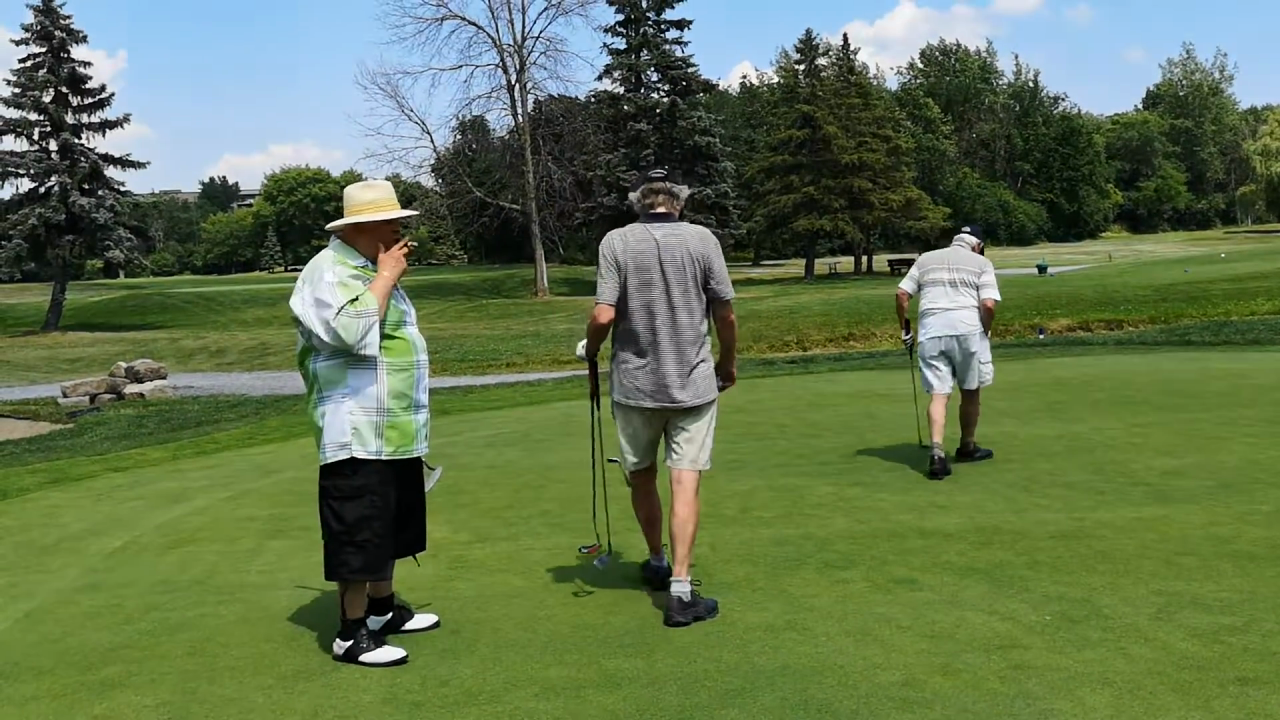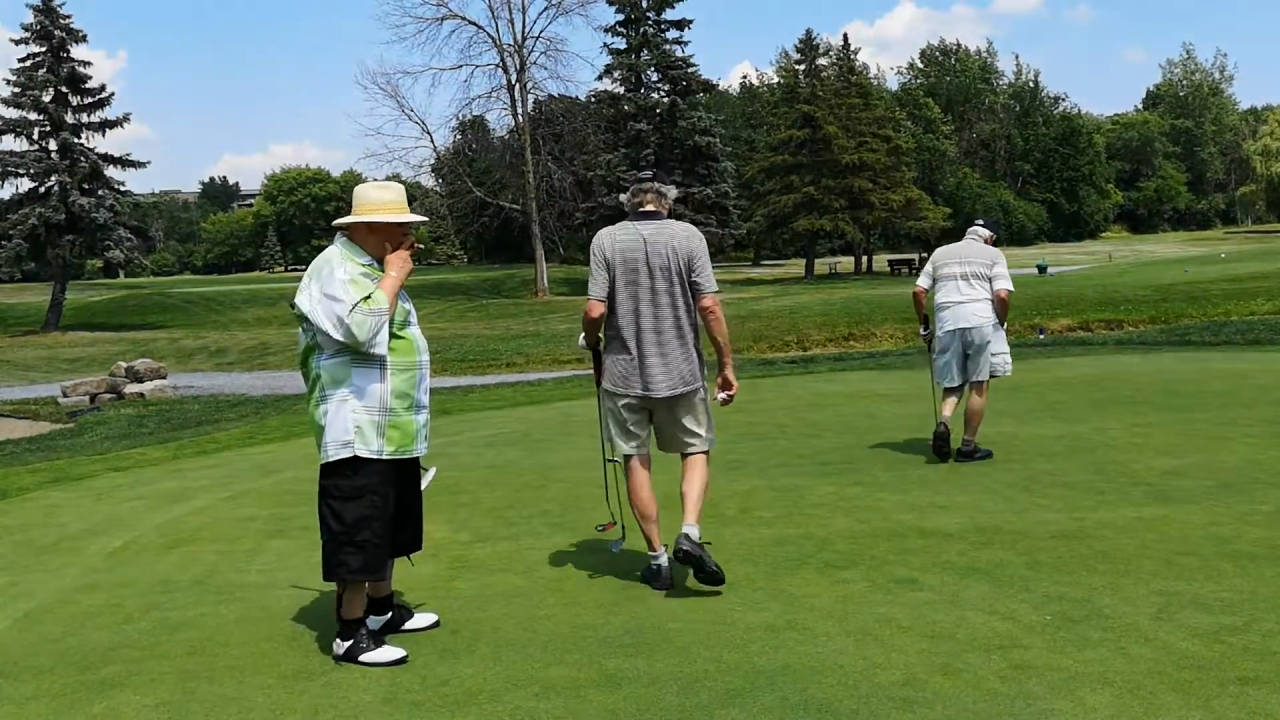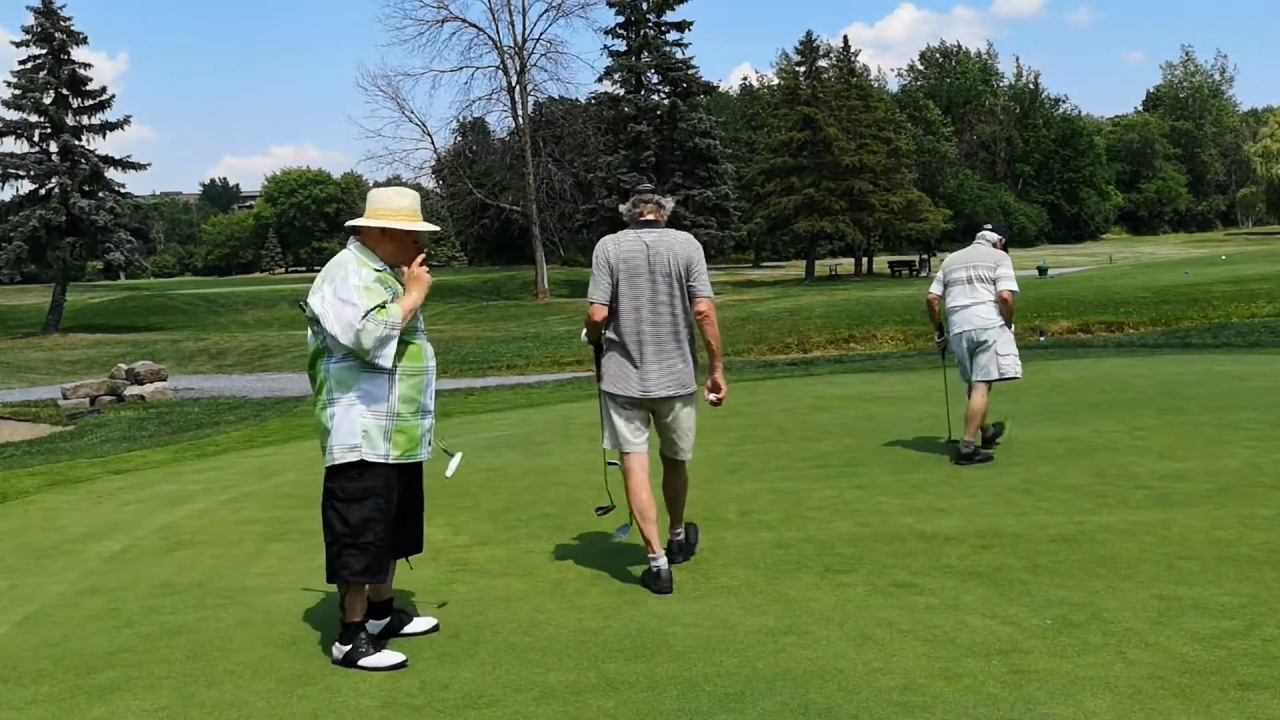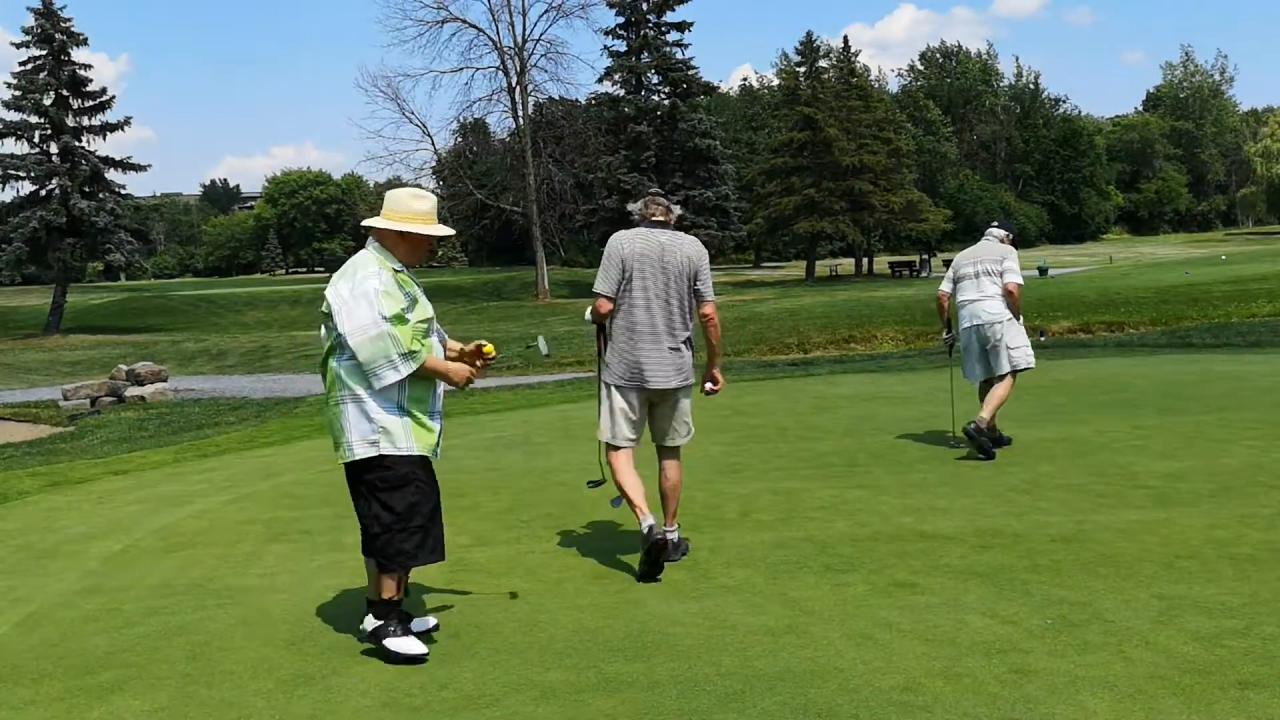
dt=0.3s
person 1, frame 1
left shoulder: (371, 269)
right shoulder: (329, 271)
right elbow: (353, 331)
right wrist: (386, 278)
left hip: (395, 429)
right hip: (356, 431)
left knee: (390, 524)
right knee: (358, 529)
left ankle: (383, 609)
right ankle: (352, 633)
person 1, frame 2
left shoulder: (372, 267)
right shoulder: (335, 268)
right elbow: (365, 329)
right wrist: (394, 277)
left hip: (394, 428)
right hip: (357, 430)
left knee: (389, 523)
right knee: (358, 529)
left ankle: (382, 608)
right ankle: (351, 633)
person 1, frame 3
left shoulder: (381, 272)
right shoulder: (348, 273)
right elbow: (374, 339)
right wrist: (415, 295)
left hip: (396, 429)
right hip: (364, 431)
left knee: (392, 525)
right knee: (362, 530)
left ankle: (382, 613)
right ankle: (351, 638)
person 1, frame 4
left shoulder: (395, 274)
right shoulder: (366, 276)
left elbow: (414, 339)
right elbow: (386, 351)
left wrist: (459, 351)
right wrist: (445, 370)
left hip: (399, 422)
right hip: (377, 424)
left knee: (391, 519)
right knee: (404, 515)
left ankle: (383, 607)
right ankle: (385, 614)
person 2, frame 1
left shoulder: (616, 241)
right shoulder: (702, 239)
left elbow: (603, 316)
right elbow: (724, 314)
left wrist: (590, 349)
right wrist: (728, 361)
left hip: (634, 384)
right hip: (692, 383)
left knee: (642, 474)
right knee: (685, 481)
left ankle: (657, 562)
right ankle: (680, 589)
person 2, frame 2
left shoulder: (606, 239)
right shoulder: (688, 235)
left elbow: (595, 311)
right elbow: (709, 307)
left wrist: (590, 340)
right wrist: (726, 365)
left hip: (624, 374)
right hip: (681, 373)
left knee: (637, 464)
right knee: (695, 452)
left ankle: (657, 560)
right ankle: (690, 534)
person 2, frame 3
left shoulder: (608, 246)
right shoulder: (686, 244)
left elbow: (598, 315)
right elbow: (704, 311)
left wrist: (591, 336)
right wrist: (717, 368)
left hip: (623, 376)
right hip: (675, 375)
left knee: (636, 467)
right knee: (675, 460)
left ankle: (658, 562)
right ankle: (677, 539)
person 2, frame 4
left shoulder: (621, 241)
right shoulder: (693, 247)
left elbow: (604, 307)
right elbow: (708, 313)
left wrist: (592, 316)
right wrist: (714, 364)
left hip: (625, 368)
right hip: (676, 368)
left knee: (619, 452)
right knee: (670, 453)
left ankle: (648, 526)
right ankle: (670, 535)
person 3, frame 1
left shoulder: (926, 259)
right shoulder: (981, 263)
left elbow: (901, 294)
right elbow: (989, 305)
left wrist: (905, 328)
right wrist: (985, 332)
left hip: (931, 333)
right hip: (967, 330)
left knee: (939, 394)
right knee: (970, 391)
left ankle: (938, 453)
right ankle: (966, 447)
person 3, frame 2
left shoulder: (940, 254)
right shoulder: (993, 254)
left elbow: (918, 291)
right elbow: (1002, 296)
left wrist: (924, 324)
right wrist: (1000, 323)
left hip: (947, 325)
right hip: (981, 323)
left knee: (953, 384)
right knee: (979, 385)
left ankle: (944, 423)
right ankle: (968, 446)
person 3, frame 3
left shoulder: (950, 259)
right shoulder: (999, 257)
left elbow: (932, 299)
right elbow: (1005, 296)
left wrist: (939, 330)
right wrist: (1008, 325)
left hip: (959, 328)
right hip: (989, 325)
left knee: (977, 384)
right knee: (981, 386)
left ankle: (986, 432)
right ankle: (968, 448)
person 3, frame 4
left shoulder: (961, 257)
right shoulder: (1006, 251)
left elbow: (942, 295)
right elbow: (1011, 289)
left wrist: (947, 327)
right wrist: (1017, 318)
left hip: (968, 323)
right hip: (998, 319)
left knee: (986, 379)
right knee: (1006, 377)
left ankle: (992, 434)
right ankle: (979, 424)
